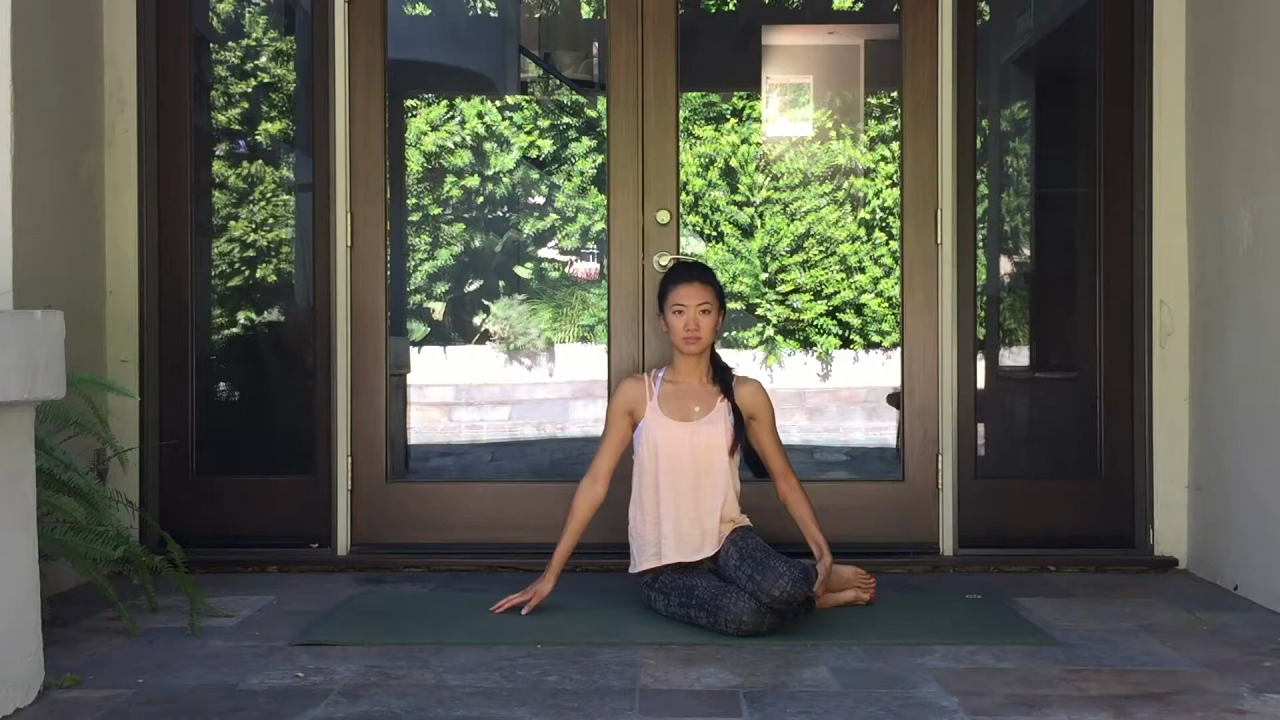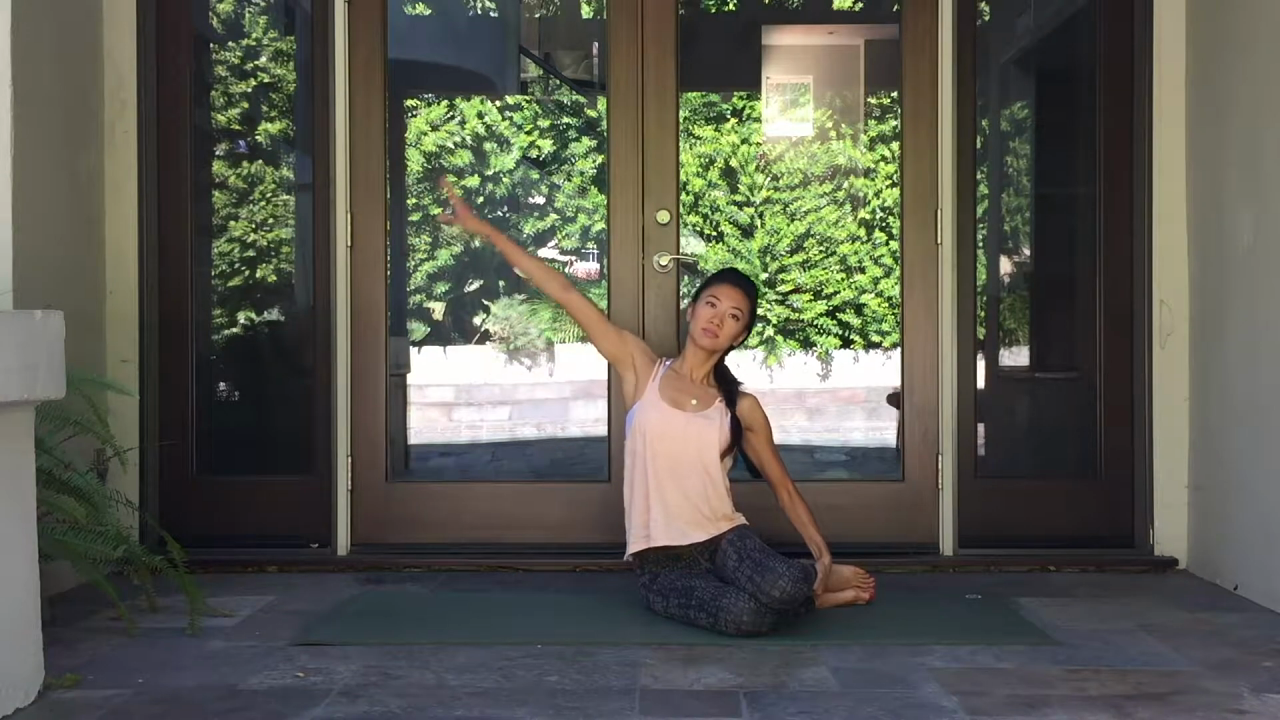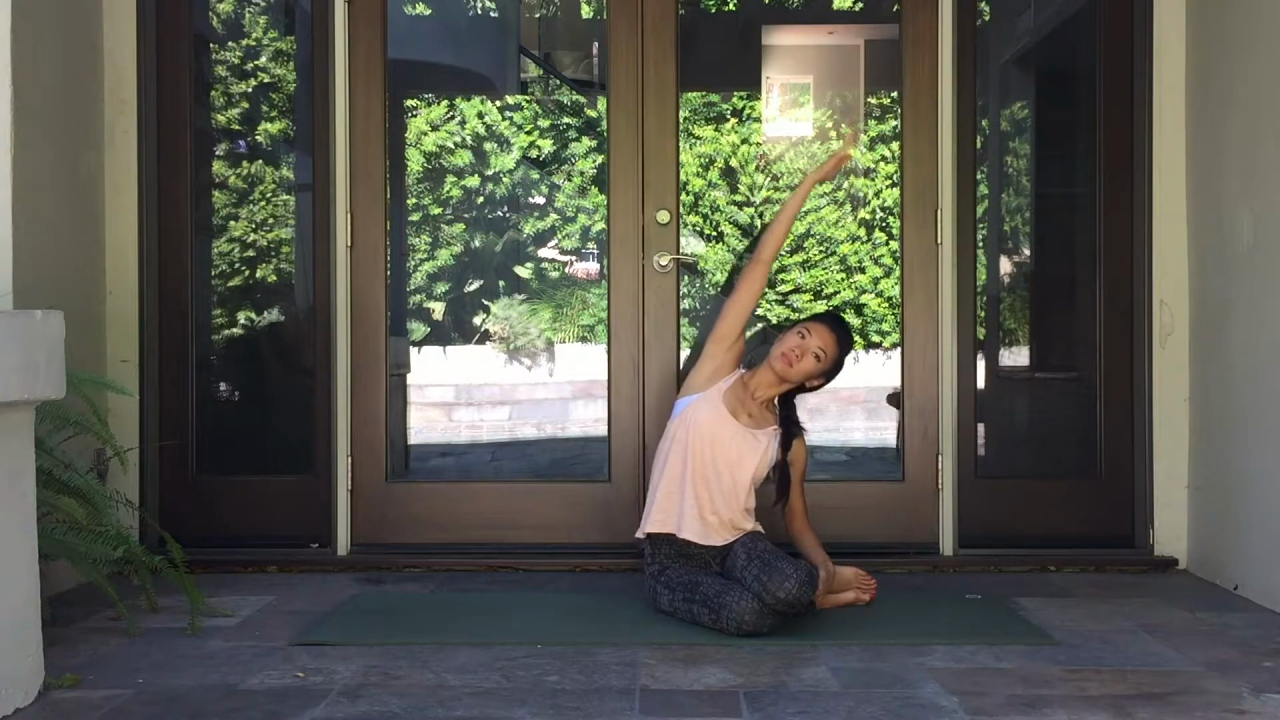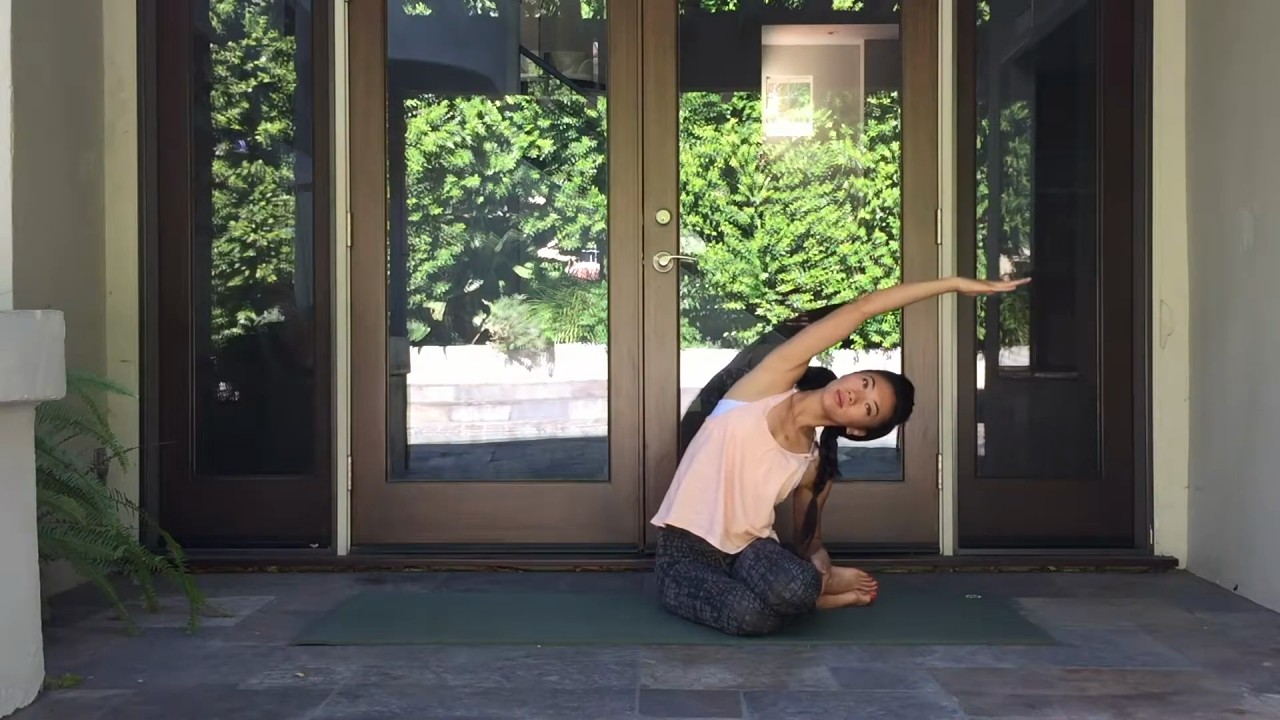
dt=1s
person 1, frame 1
left shoulder: (746, 394)
right shoulder: (635, 393)
left elbow: (784, 479)
right elbow: (595, 482)
left wrist: (824, 553)
right wrist: (551, 573)
left hip: (728, 542)
right hip: (663, 568)
left knee: (783, 588)
right knee: (744, 616)
left ankle: (817, 579)
right ankle: (817, 593)
person 1, frame 2
left shoulder: (742, 408)
right shoulder: (640, 369)
left elbow: (782, 485)
right elbow: (570, 297)
left wrist: (823, 556)
right wrist: (485, 230)
left hip: (725, 540)
right hip: (662, 562)
left knee: (784, 588)
right knee: (744, 616)
left ankle: (817, 578)
right ankle: (810, 590)
person 1, frame 3
left shoulder: (789, 443)
right shoulder: (719, 368)
left elbow: (797, 521)
right elbow: (760, 264)
left wrist: (826, 568)
right wrist: (809, 182)
left hip: (737, 543)
right hip: (673, 554)
left knee: (791, 586)
right knee: (747, 615)
left ankle: (817, 585)
right ankle: (815, 592)
person 1, frame 4
left shoulder: (815, 466)
right shoulder: (772, 382)
left elbow: (809, 539)
right elbow: (858, 311)
left wrist: (820, 565)
right wrist: (954, 284)
left hip: (748, 549)
right hip: (685, 548)
left knee: (797, 589)
right knee: (749, 615)
right ankle: (817, 591)
